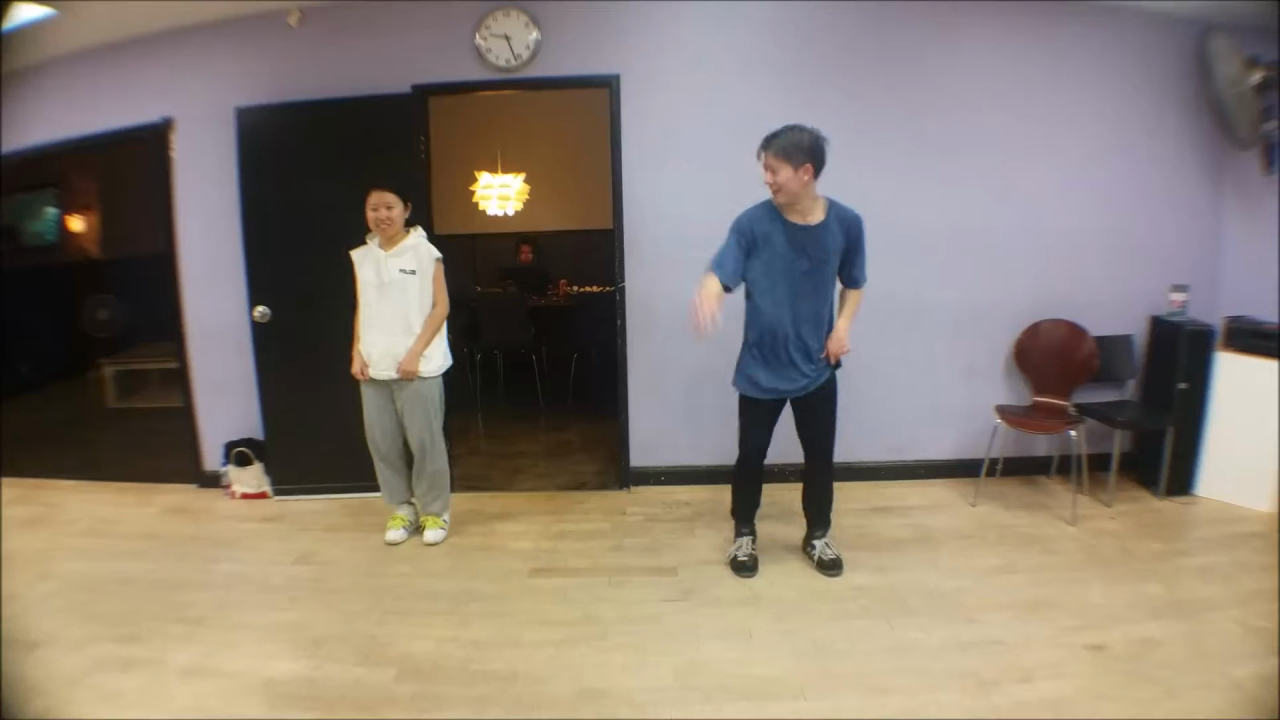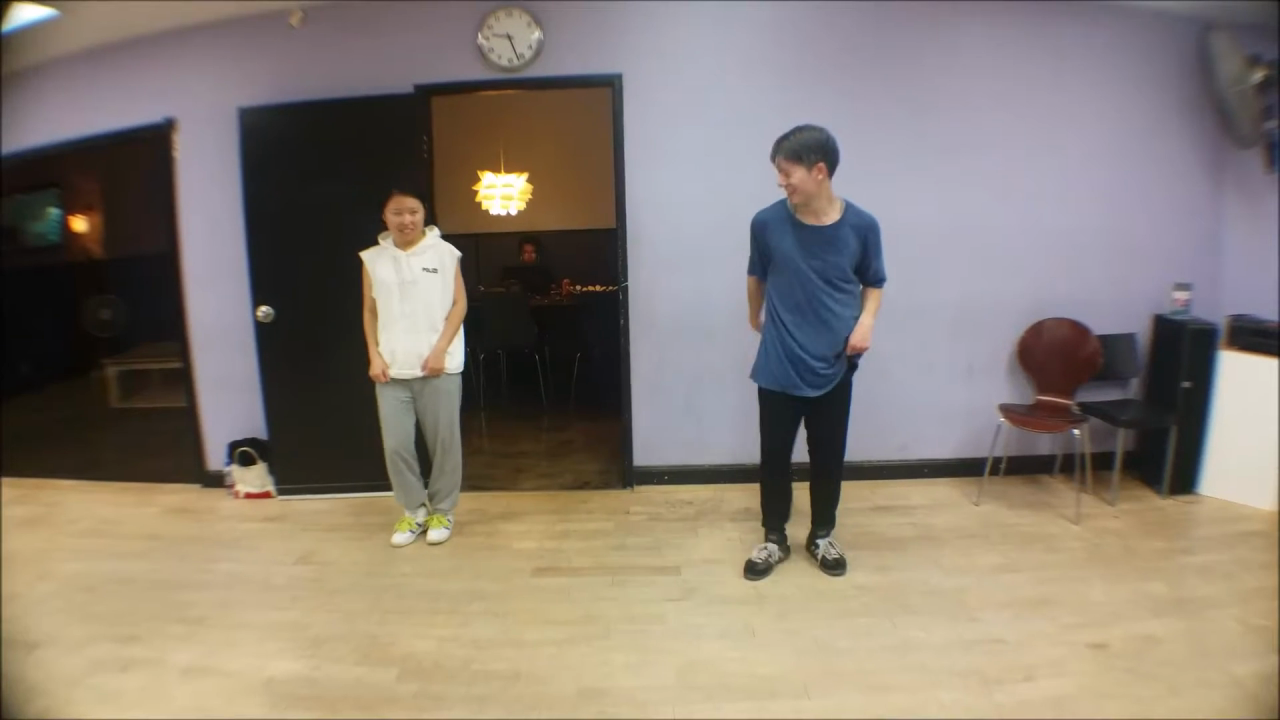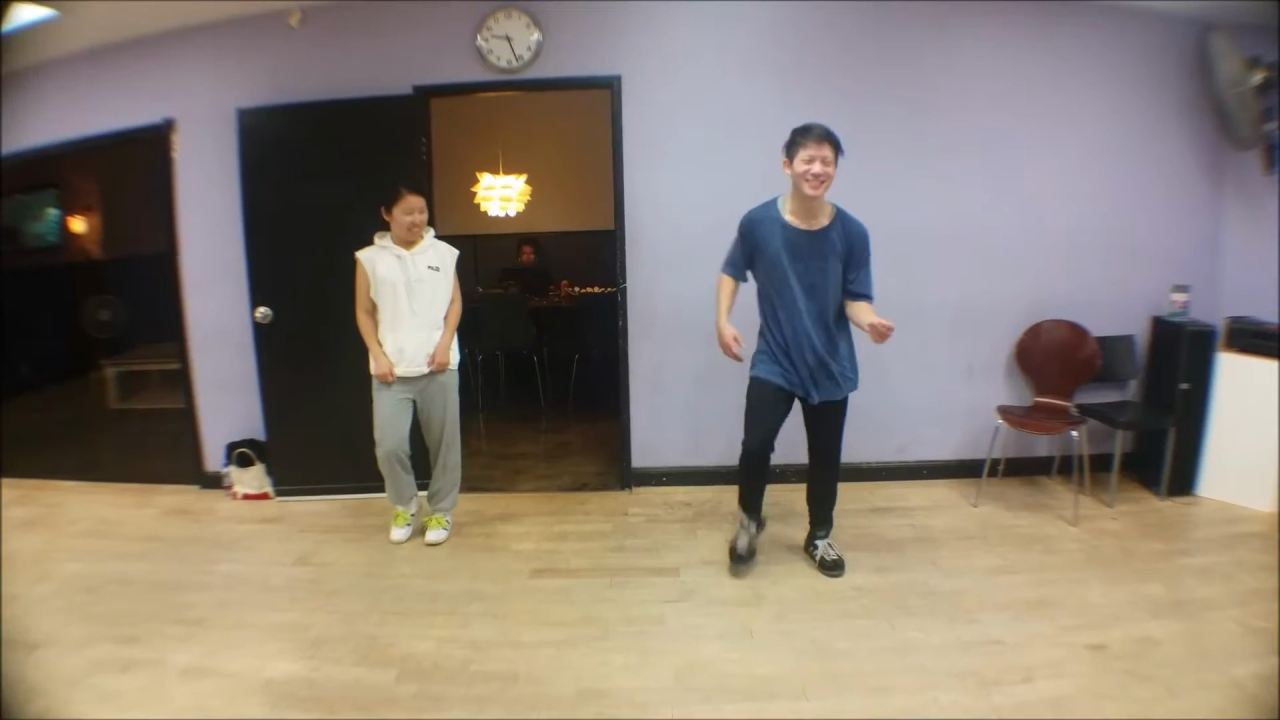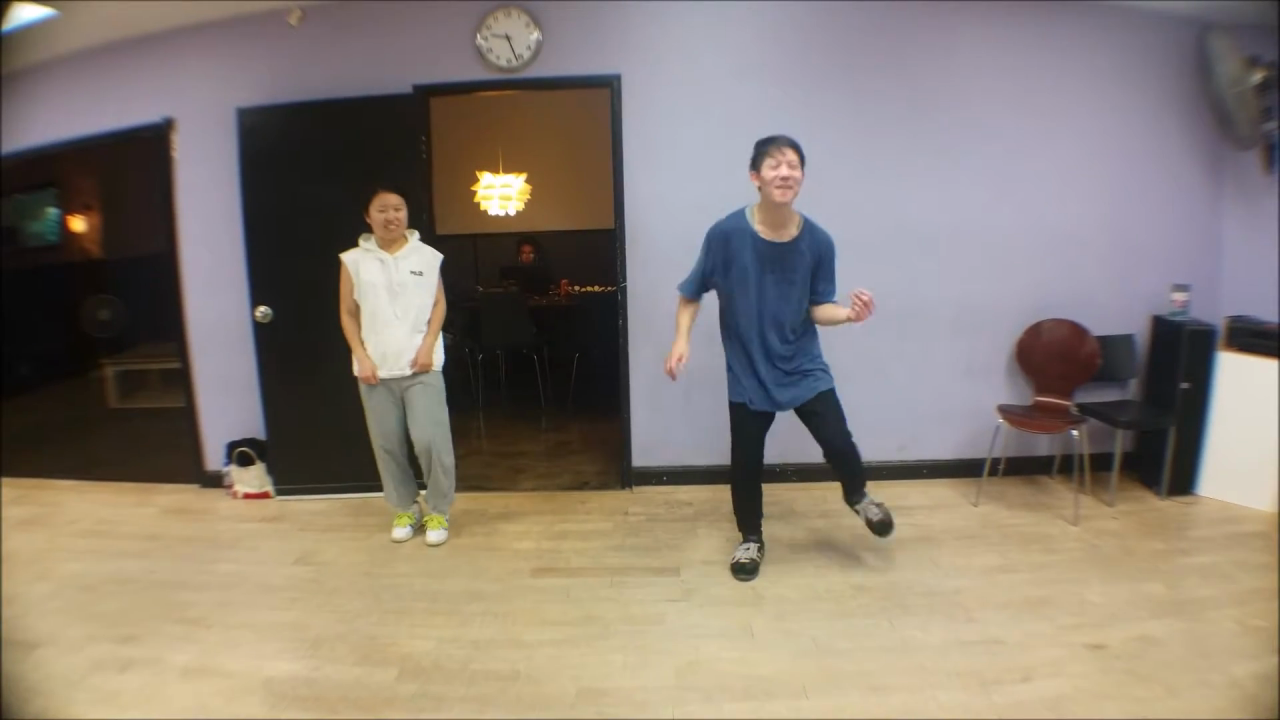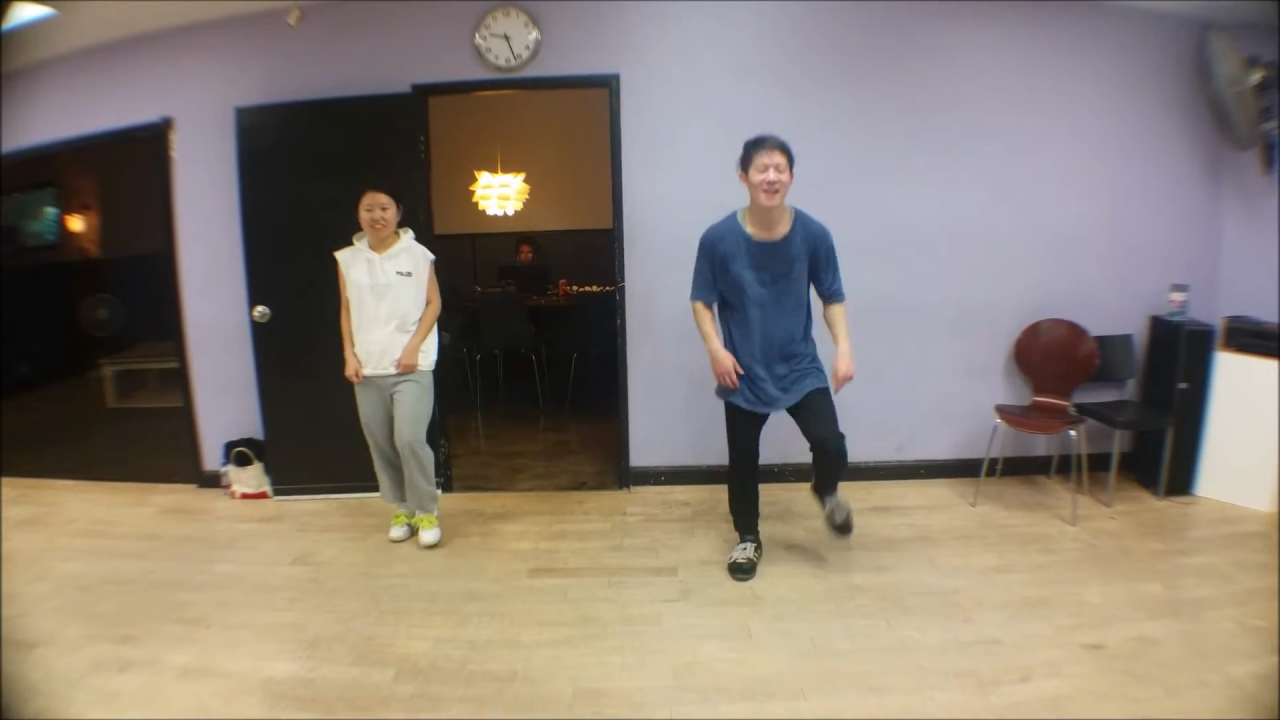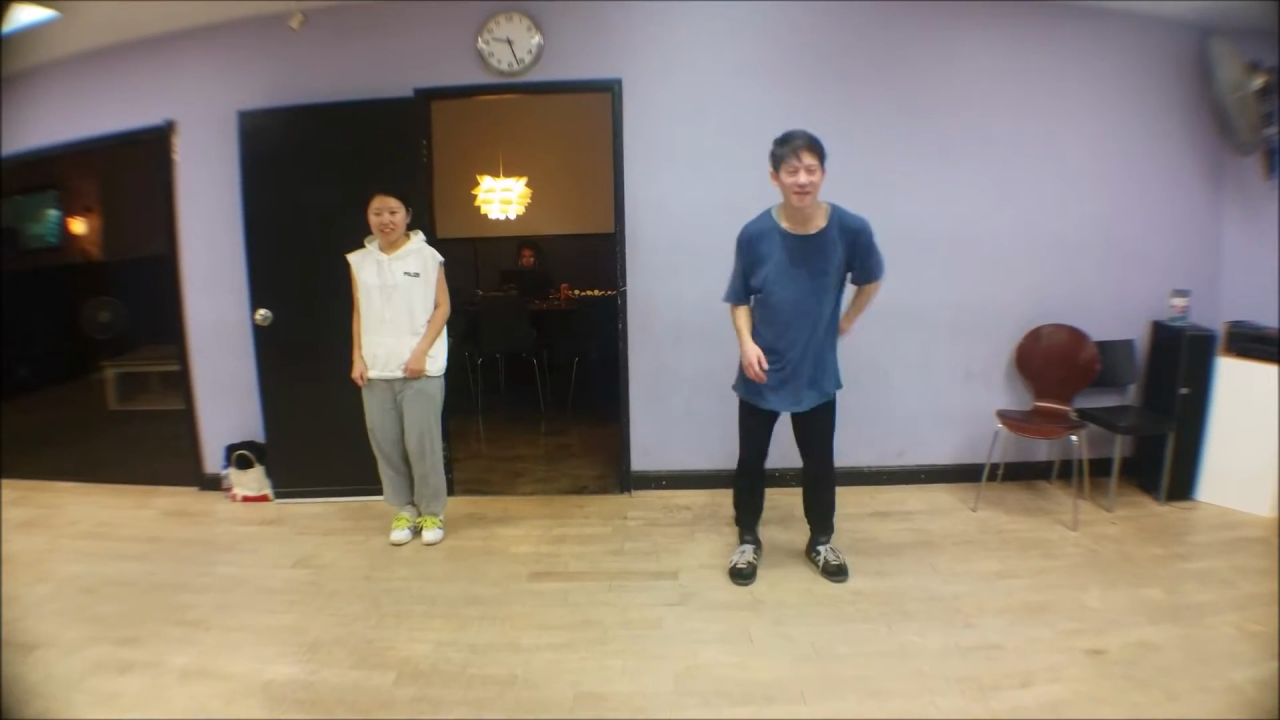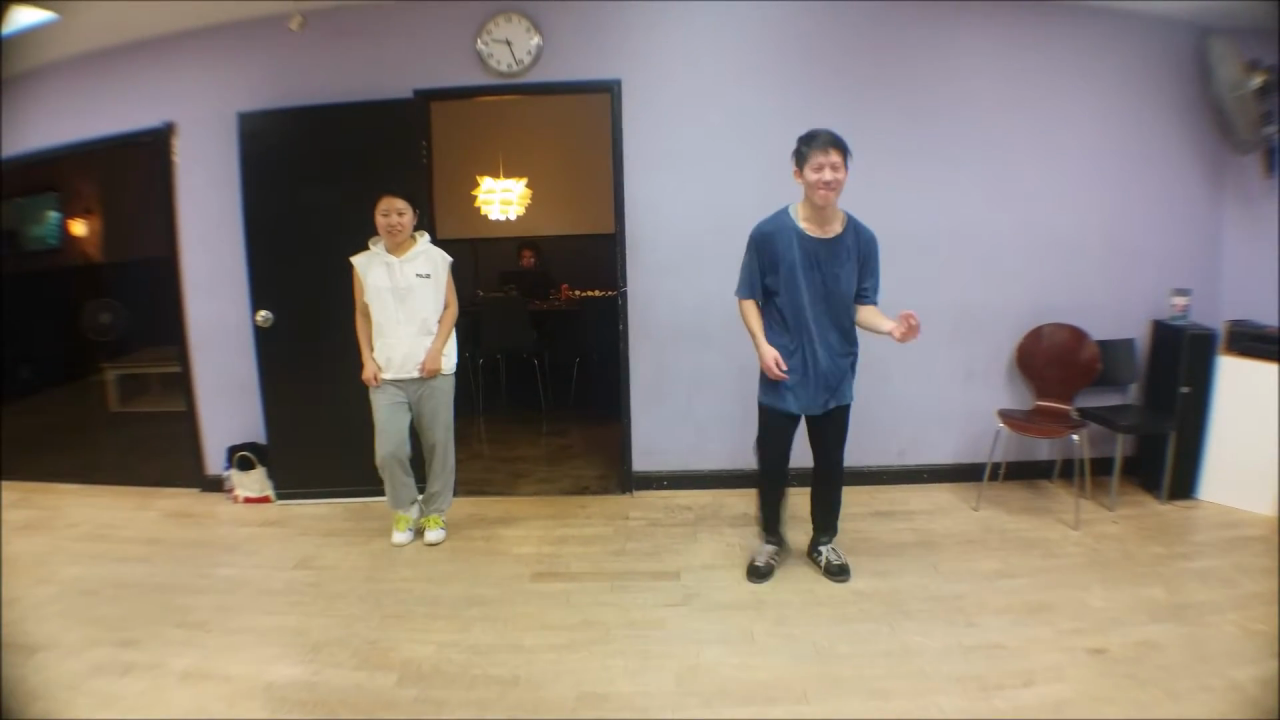
dt=0.4s
person 1, frame 1
left shoulder: (846, 223)
right shoulder: (753, 223)
left elbow: (853, 283)
right elbow: (719, 275)
left wrist: (842, 327)
right wrist: (708, 298)
left hip: (816, 366)
right hip: (761, 366)
left knee: (820, 456)
right knee: (751, 455)
left ankle: (817, 535)
right ankle: (744, 532)
person 1, frame 2
left shoulder: (861, 226)
right shoulder: (767, 223)
left elbow: (873, 283)
left wrist: (865, 322)
right wrist: (755, 318)
left hip: (833, 365)
right hip: (779, 363)
left knee: (828, 454)
right knee: (775, 453)
left ankle: (821, 534)
right ankle: (773, 537)
person 1, frame 3
left shoulder: (851, 232)
right shoulder: (758, 222)
left elbow: (855, 299)
right elbow: (731, 272)
left wrist: (871, 322)
right wrist: (723, 320)
left hip: (830, 364)
right hip: (773, 360)
left knee: (826, 458)
right knee: (756, 445)
left ankle: (819, 536)
right ankle: (749, 519)
person 1, frame 4
left shoulder: (818, 241)
right shoulder: (725, 233)
left elbow: (818, 307)
right elbow: (691, 292)
left wrist: (849, 311)
right wrist: (680, 340)
left hip: (803, 367)
right hip: (748, 373)
left knee: (839, 445)
right knee: (746, 462)
left ankle: (859, 497)
right ankle: (751, 538)
person 1, frame 5
left shoulder: (814, 235)
right shoulder: (718, 238)
left elbow: (832, 297)
right elbow: (702, 301)
left wrist: (843, 349)
right wrist: (716, 349)
left hip: (799, 366)
right hip: (744, 372)
left knee: (830, 446)
right knee: (742, 461)
left ankle: (827, 490)
right ankle: (748, 538)
person 1, frame 6
left shoulder: (851, 230)
right shoulder: (755, 235)
left elbow: (870, 280)
right elbow: (739, 300)
left wrist: (845, 323)
right wrist: (747, 343)
left hip: (817, 371)
right hip: (765, 370)
left knee: (819, 463)
right knee: (752, 459)
left ankle: (821, 541)
right ankle: (747, 540)
person 1, frame 7
left shoulder: (861, 239)
right shoulder: (769, 233)
left elbow: (860, 306)
right elbow: (747, 296)
left wrist: (889, 326)
right wrist: (762, 344)
left hip: (835, 374)
right hip: (784, 371)
left knee: (830, 464)
right knee: (773, 462)
left ankle: (823, 542)
right ankle: (771, 540)
person 2, frame 1
left shoulder: (425, 253)
right shoulder: (362, 257)
left elbow: (440, 306)
right elbow: (361, 310)
left wrist: (415, 353)
right wrist: (356, 352)
left hip: (419, 368)
right hip: (374, 368)
left knee: (425, 443)
right knee: (383, 445)
left ankle: (435, 512)
right ankle: (403, 509)
person 2, frame 2
left shoulder: (444, 253)
right shoulder: (373, 259)
left elbow: (459, 304)
right elbow: (369, 311)
left wrist: (440, 350)
right wrist: (374, 355)
left hip: (438, 367)
right hip: (392, 369)
left knee: (443, 443)
right knee: (396, 446)
left ankle: (441, 511)
right ankle: (414, 511)
person 2, frame 3
left shoulder: (443, 253)
right shoulder: (370, 259)
left elbow: (455, 302)
right elbow: (364, 312)
left wrist: (444, 345)
right wrist: (378, 356)
left hip: (438, 365)
right hip: (392, 368)
left knee: (444, 442)
right knee: (390, 445)
left ankle: (440, 511)
right ankle: (405, 505)
person 2, frame 4
left shoulder: (426, 256)
right shoulder: (353, 261)
left elbow: (439, 305)
right elbow: (348, 314)
left wrist: (428, 347)
right wrist: (362, 358)
left hip: (421, 366)
right hip: (377, 369)
left knee: (431, 441)
right knee: (387, 444)
left ankle: (438, 511)
right ankle: (405, 509)
person 2, frame 5
left shoulder: (417, 255)
right shoulder: (347, 259)
left elbow: (433, 304)
right elbow: (346, 311)
left wrist: (413, 347)
right wrist: (349, 355)
left hip: (412, 365)
right hip: (368, 368)
left knee: (410, 439)
right knee: (381, 444)
left ankle: (425, 510)
right ankle: (402, 508)
person 2, frame 6
left shoulder: (427, 257)
right shoulder: (359, 262)
left elbow: (442, 307)
right elbow: (358, 313)
left wrist: (421, 351)
right wrist: (357, 358)
left hip: (421, 369)
right hip: (376, 371)
left knee: (423, 445)
right knee: (386, 447)
left ankle: (431, 512)
right ankle: (405, 510)
person 2, frame 7
left shoulder: (436, 258)
right shoulder: (363, 264)
left elbow: (451, 307)
right elbow: (362, 315)
left wrist: (436, 351)
right wrist: (367, 360)
left hip: (432, 369)
right hip: (387, 373)
left knee: (438, 444)
right knee: (389, 450)
left ankle: (435, 512)
right ankle: (406, 509)
